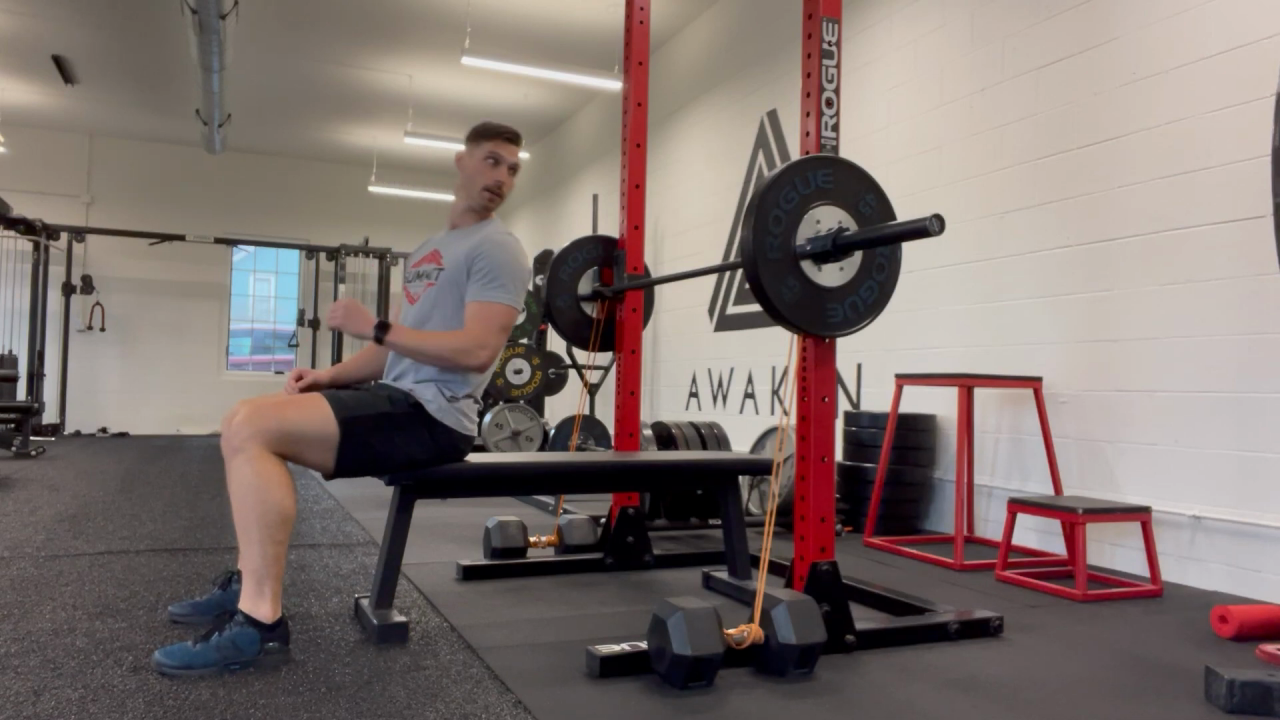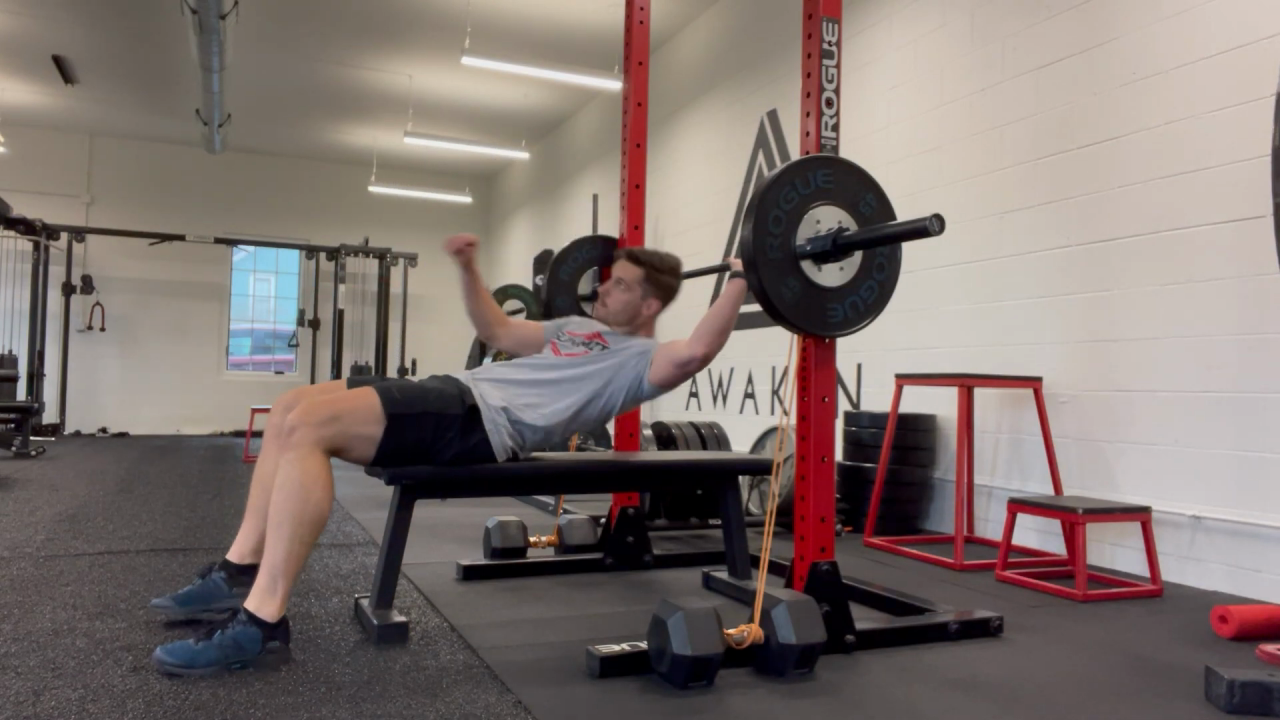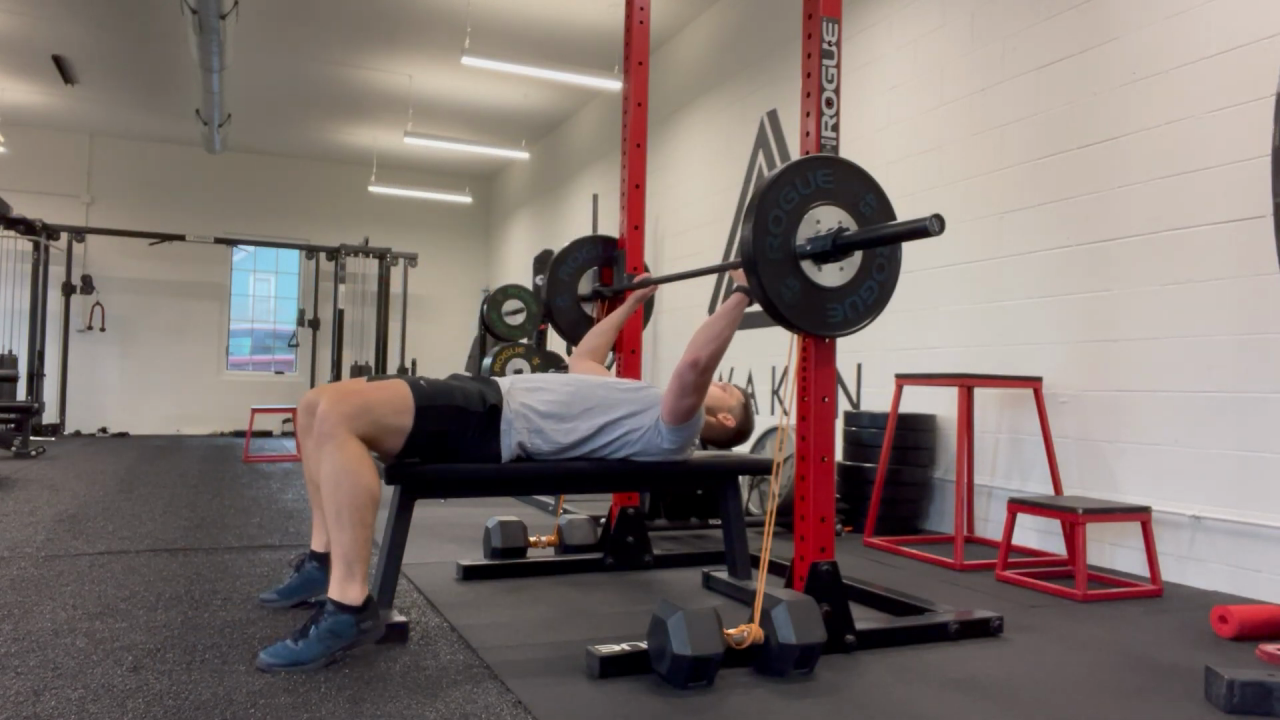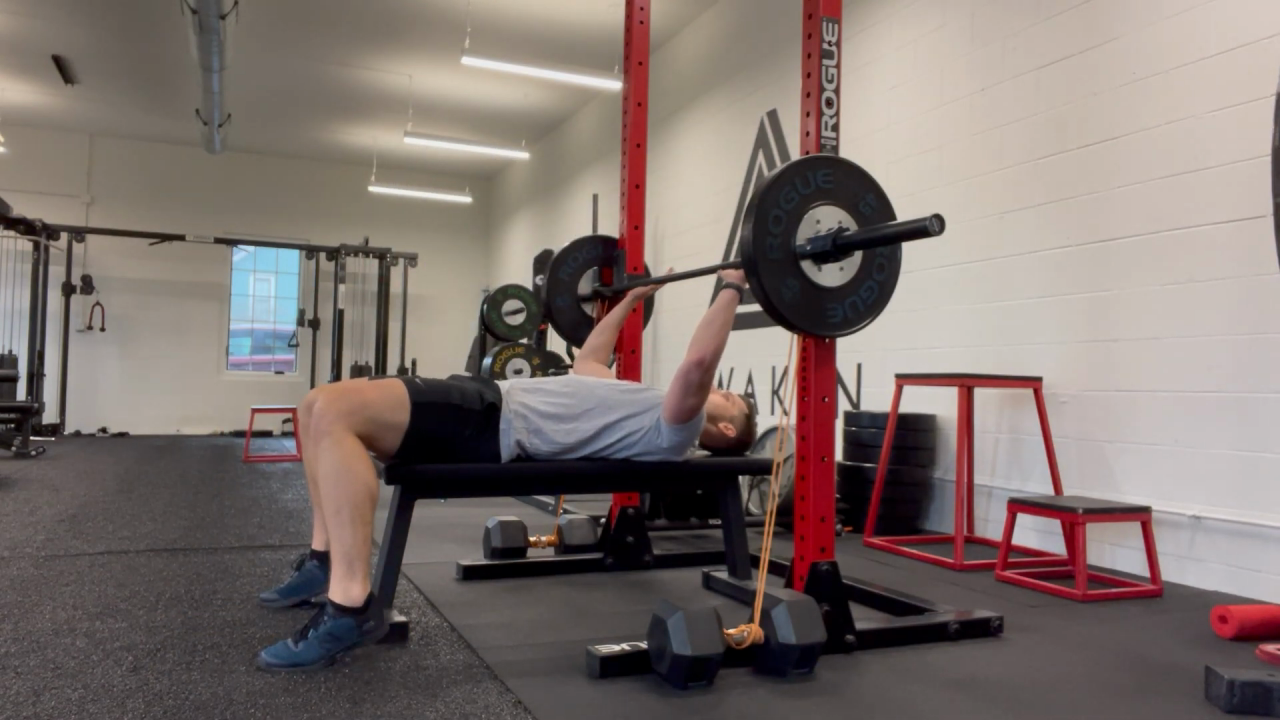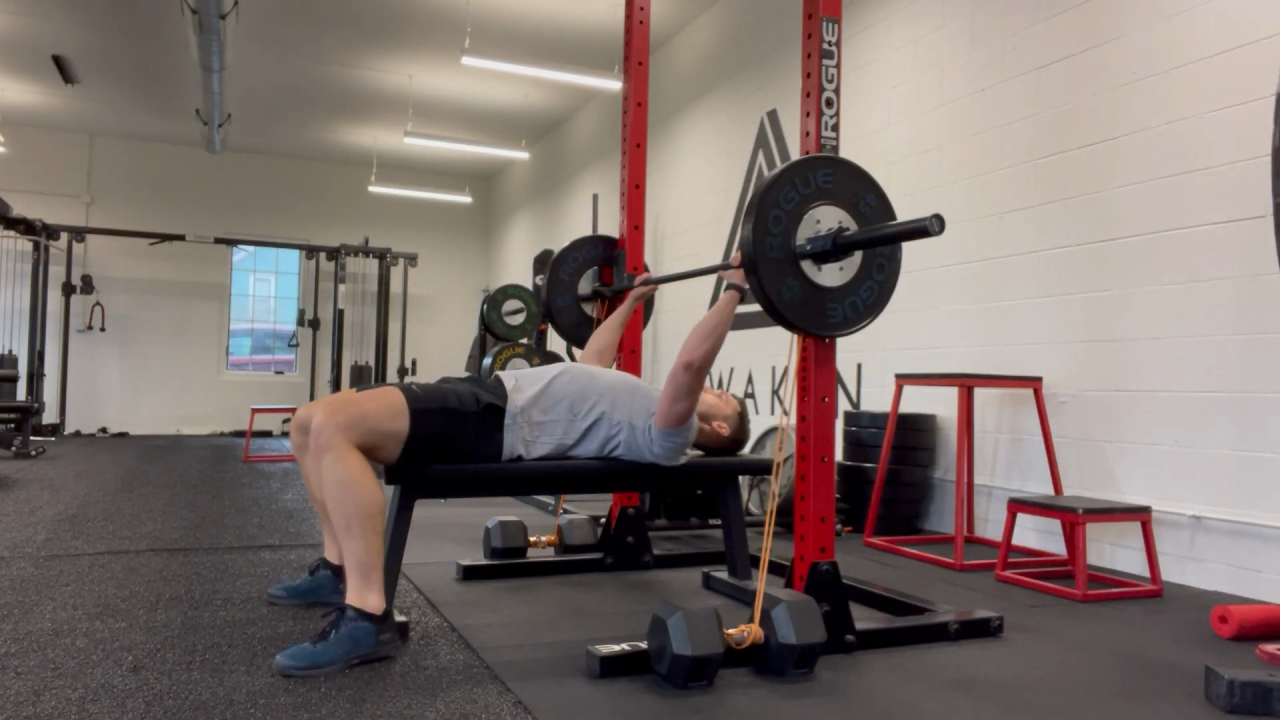
dt=1s
person 1, frame 1
left shoulder: (498, 250)
right shoulder: (432, 249)
left elbow: (477, 350)
left wrist: (374, 328)
right wrist: (329, 374)
left hip: (430, 417)
right hip: (401, 401)
left knee: (251, 426)
right knee: (246, 423)
left ankle: (259, 622)
right ankle: (245, 581)
person 1, frame 2
left shoulder: (644, 359)
right shoulder: (581, 328)
left elbow: (694, 350)
right elbow: (495, 329)
left wrist: (738, 280)
right wrist: (469, 267)
left hip: (478, 424)
right hip: (461, 394)
left knee: (307, 425)
right knee: (293, 406)
left ankle: (260, 622)
right ankle: (241, 567)
person 1, frame 3
left shoulder: (675, 430)
right shoulder: (643, 403)
left elbow: (694, 362)
right elbow: (583, 358)
left wrist: (742, 294)
right wrist: (632, 301)
left hip: (499, 427)
right hip: (490, 400)
left knee: (338, 414)
right knee: (318, 406)
left ankle: (349, 607)
right ankle: (325, 562)
person 1, frame 4
left shoulder: (675, 431)
right shoulder: (643, 407)
left elbow: (697, 363)
right elbow: (588, 361)
left wrist: (732, 289)
right wrist: (630, 299)
left hip: (497, 429)
right hip: (491, 404)
left knee: (335, 412)
right knee: (321, 406)
left ankle: (351, 606)
right ankle: (325, 559)
person 1, frame 5
left shoulder: (667, 437)
right shoulder: (643, 406)
left elbow: (690, 362)
right elbow: (592, 360)
left wrist: (733, 291)
right wrist: (630, 302)
left hip: (495, 424)
left knee: (332, 427)
right knee: (312, 421)
left ankle: (366, 617)
right ankle: (337, 567)
